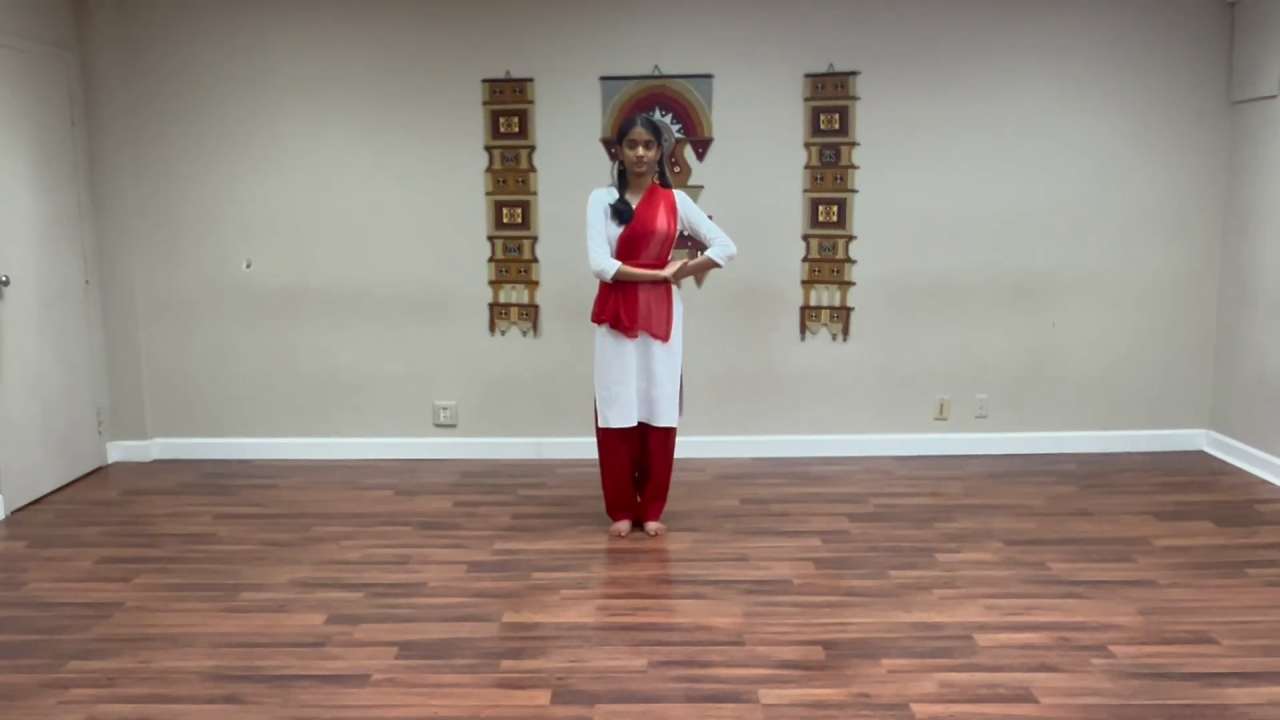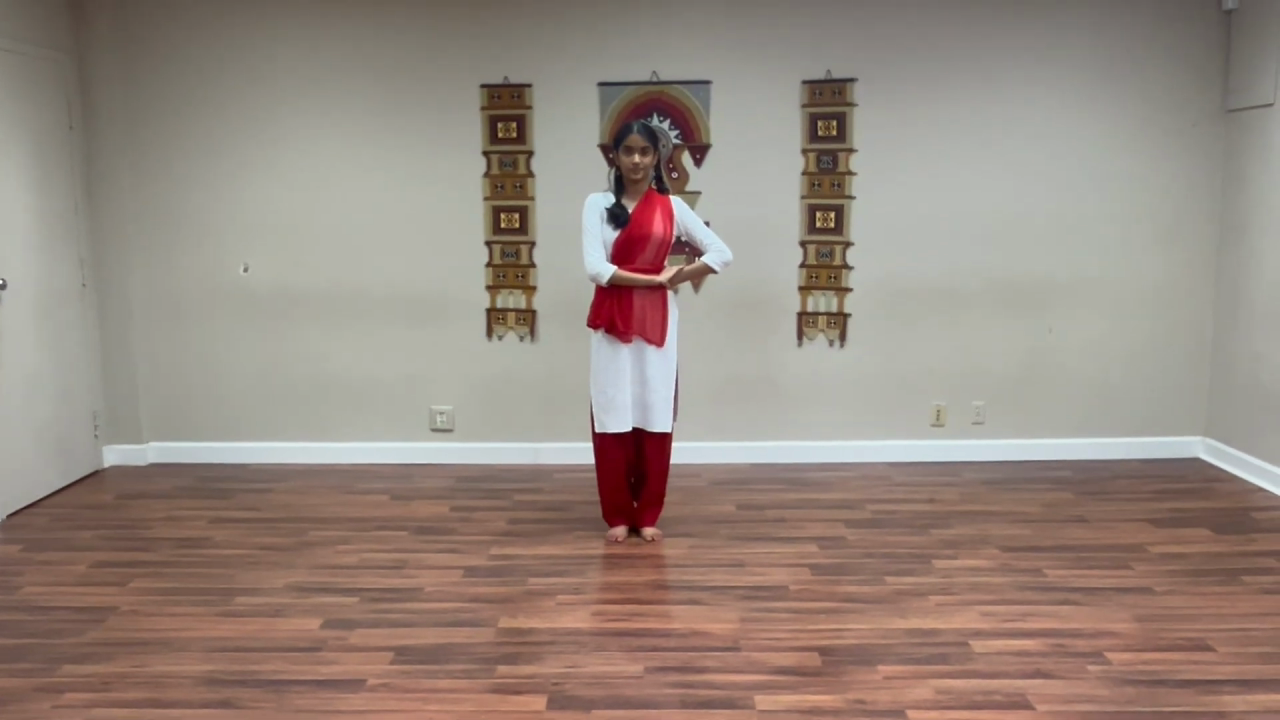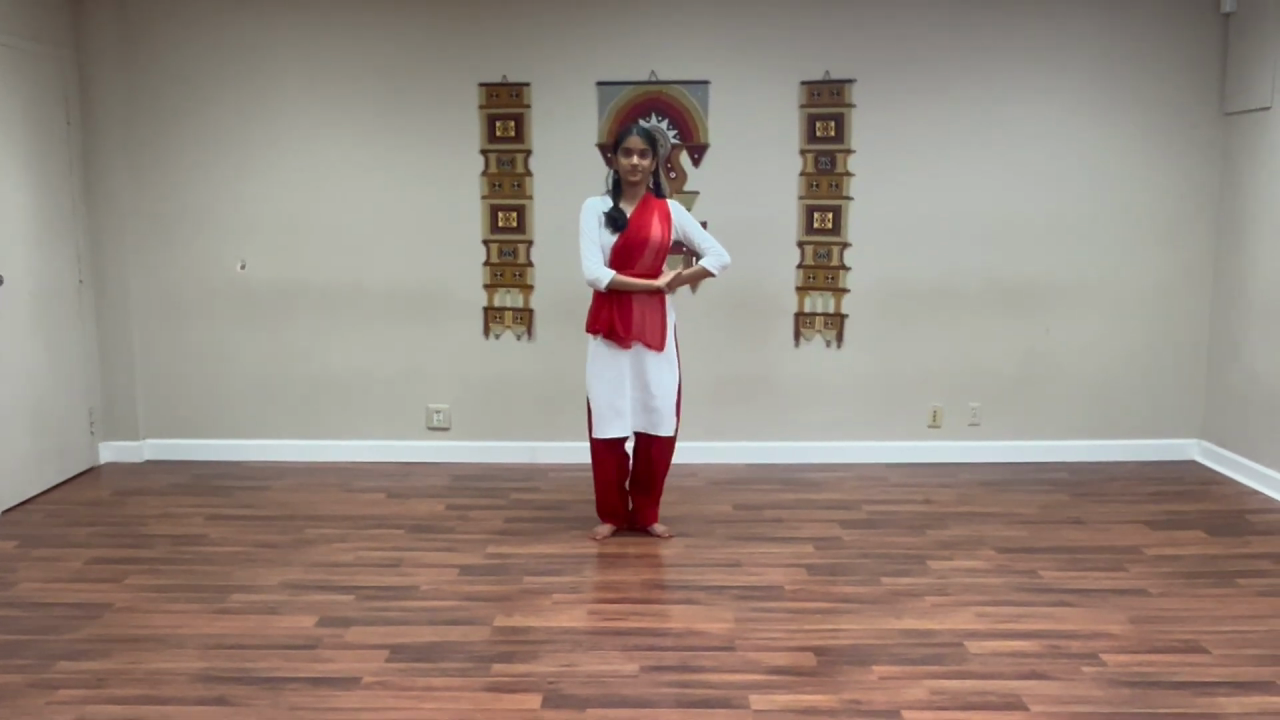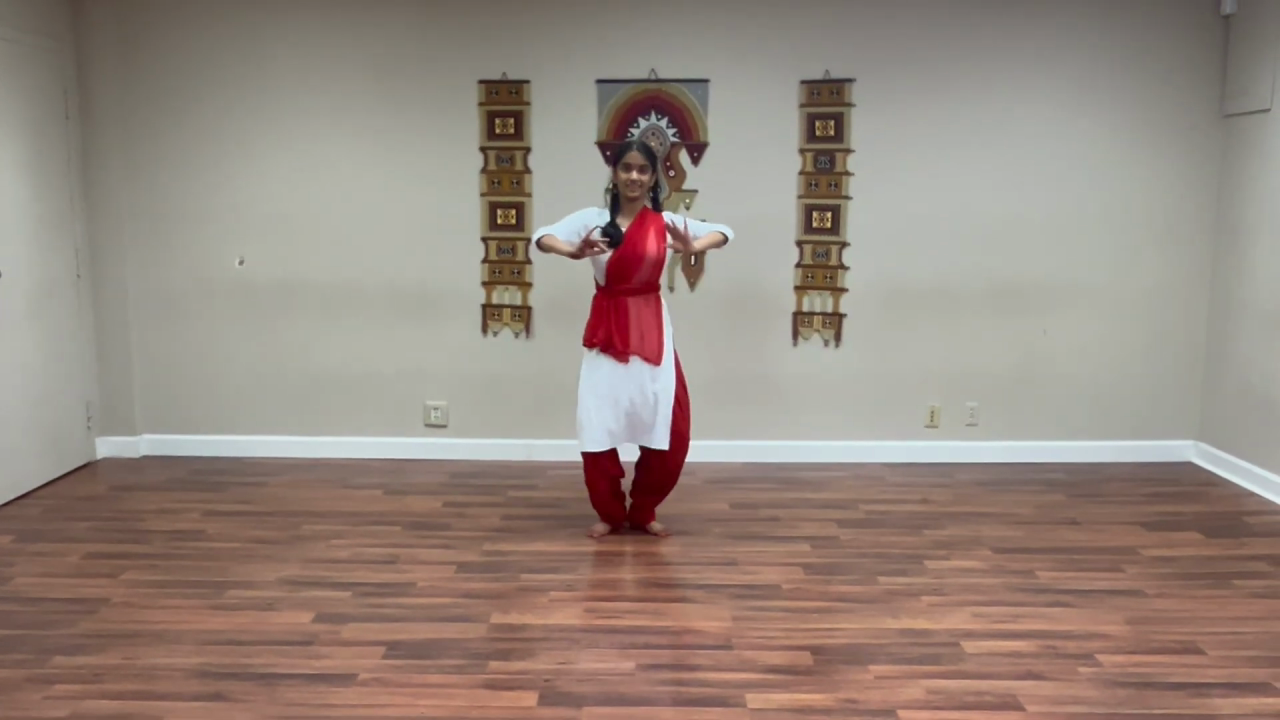
dt=0.7s
person 1, frame 1
left shoulder: (675, 200)
right shoulder: (601, 199)
left elbow: (725, 247)
right elbow: (600, 265)
left wrist: (679, 273)
right wrist: (657, 273)
left hip: (661, 315)
right hip: (616, 316)
left knee: (659, 411)
right knee: (616, 412)
left ankle: (651, 509)
right ankle: (621, 510)
person 1, frame 2
left shoulder: (672, 206)
right shoulder: (598, 204)
left elbow: (721, 253)
right elbow: (595, 268)
left wrist: (675, 279)
right wrist: (655, 278)
left hip: (656, 320)
right hip: (612, 320)
left knee: (655, 416)
right knee: (612, 417)
left ankle: (648, 515)
right ankle: (618, 515)
person 1, frame 3
left shoulder: (670, 210)
right shoulder: (595, 208)
left elbow: (719, 257)
right elbow: (593, 273)
left wrist: (673, 284)
right wrist: (653, 283)
left hip: (655, 325)
right hip: (609, 326)
left knee: (660, 424)
right knee: (606, 425)
left ankle: (644, 513)
right ankle: (612, 514)
person 1, frame 4
left shoulder: (666, 223)
right shoulder: (592, 219)
left elbow: (723, 231)
right elbow: (542, 236)
left wrist: (694, 246)
right wrist: (574, 251)
left hip: (652, 332)
right hip: (606, 334)
left knee: (671, 434)
right knee: (597, 432)
left ankle: (643, 511)
right ankle: (610, 513)
